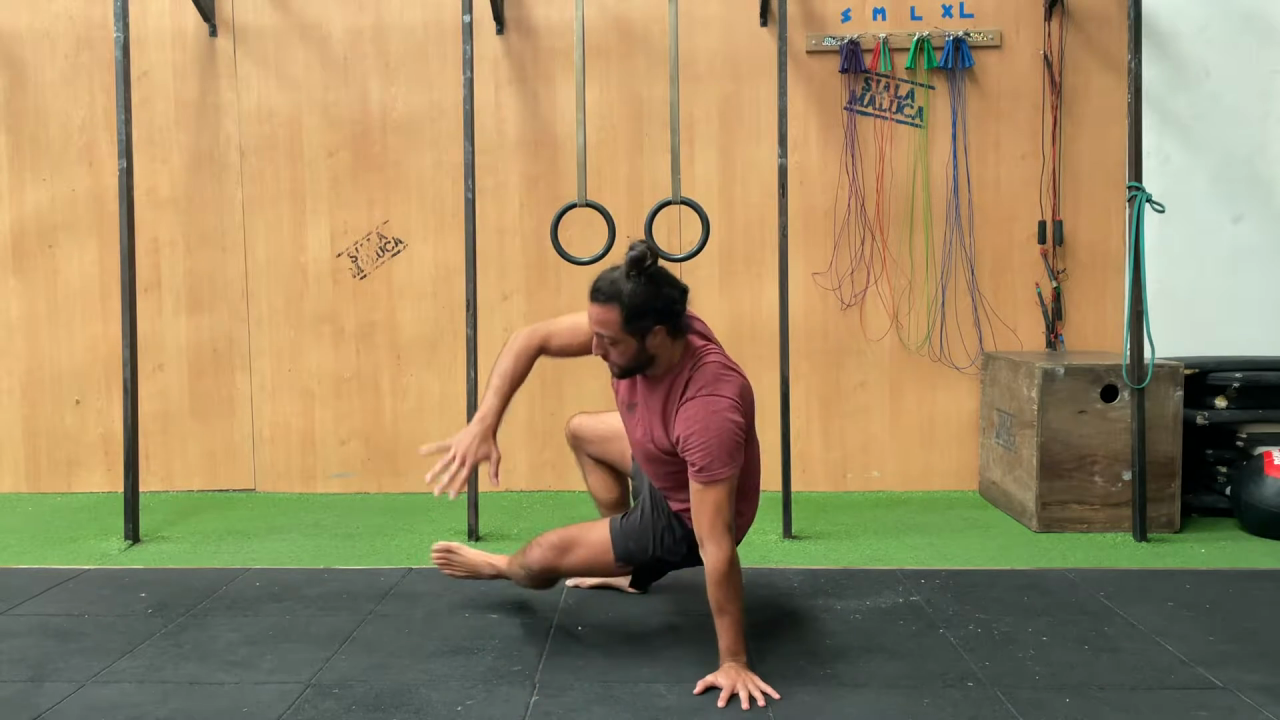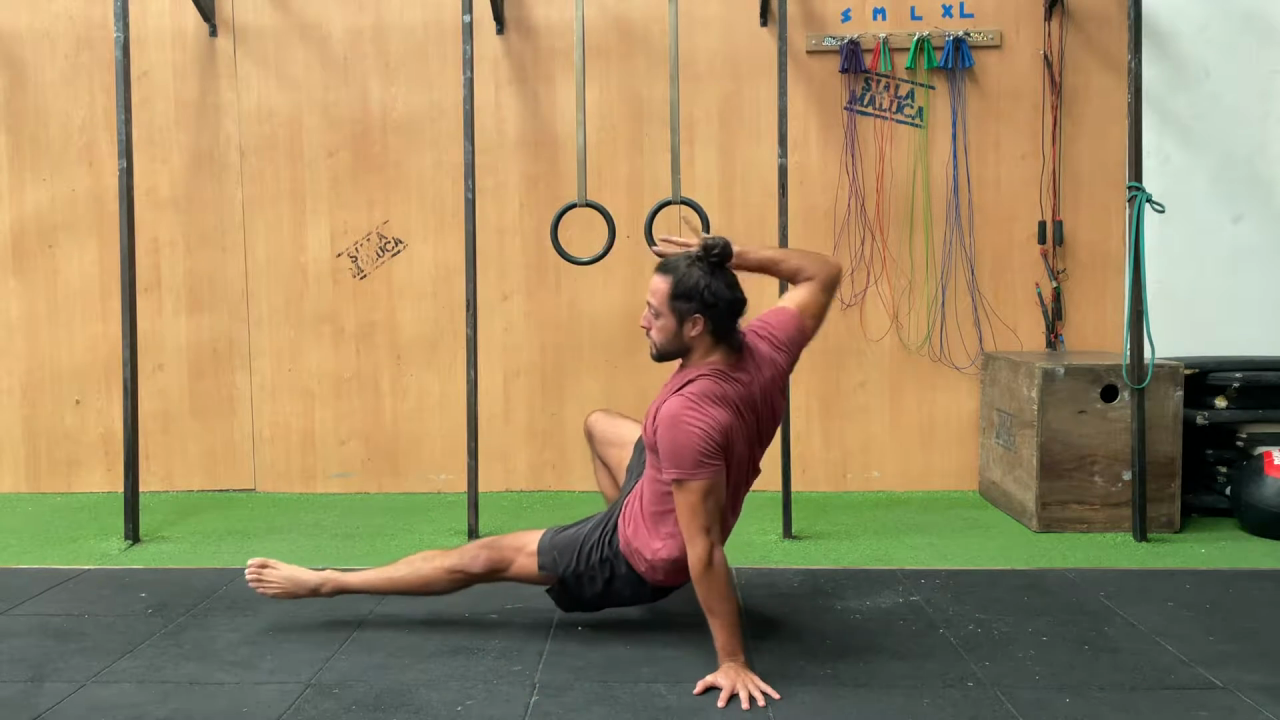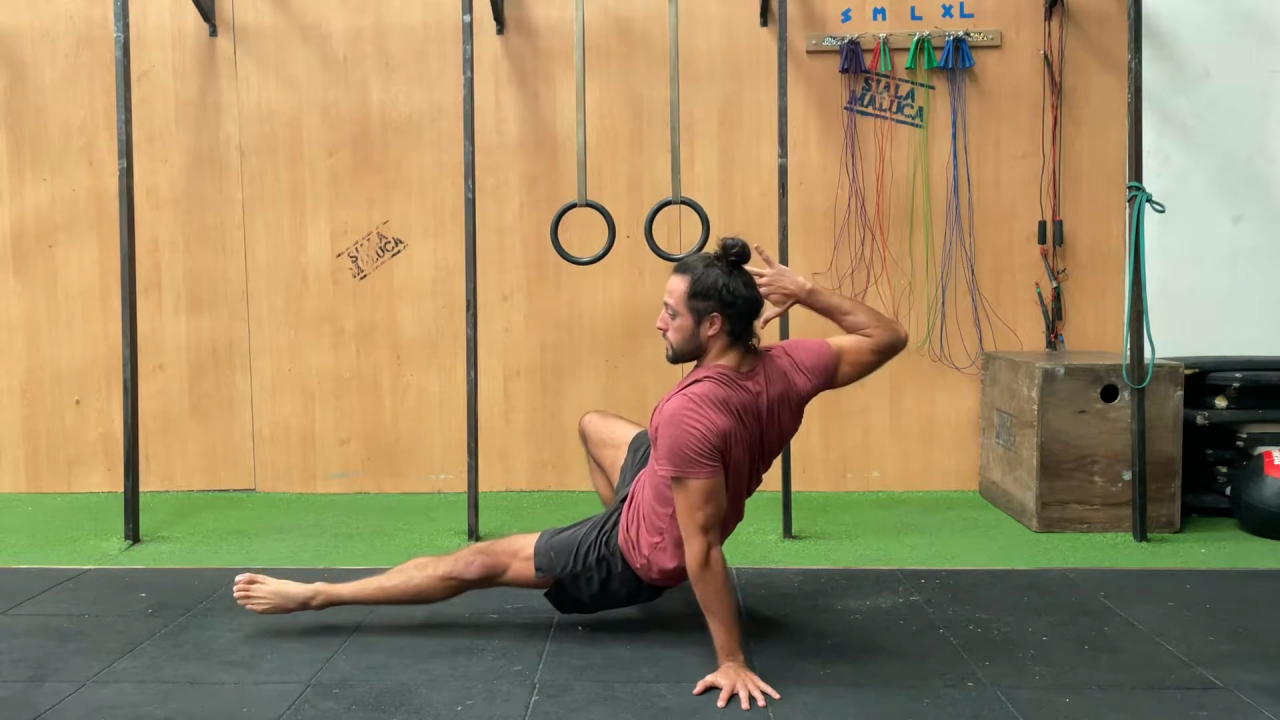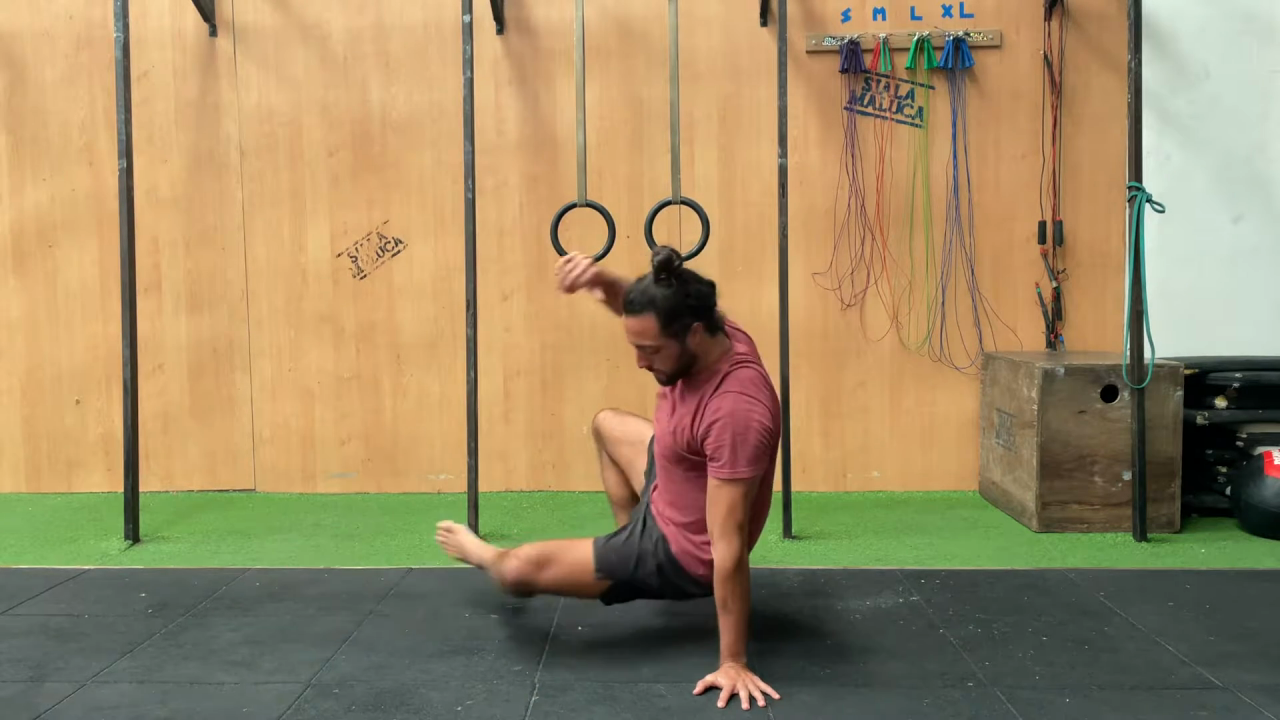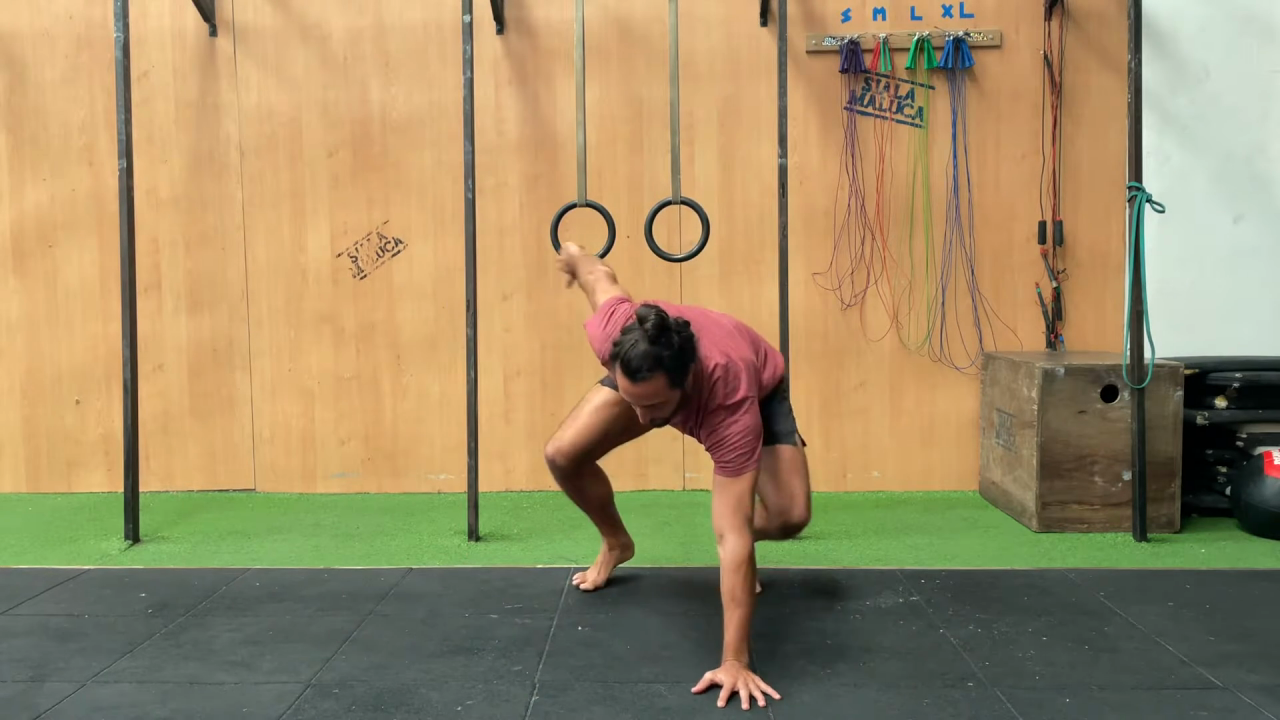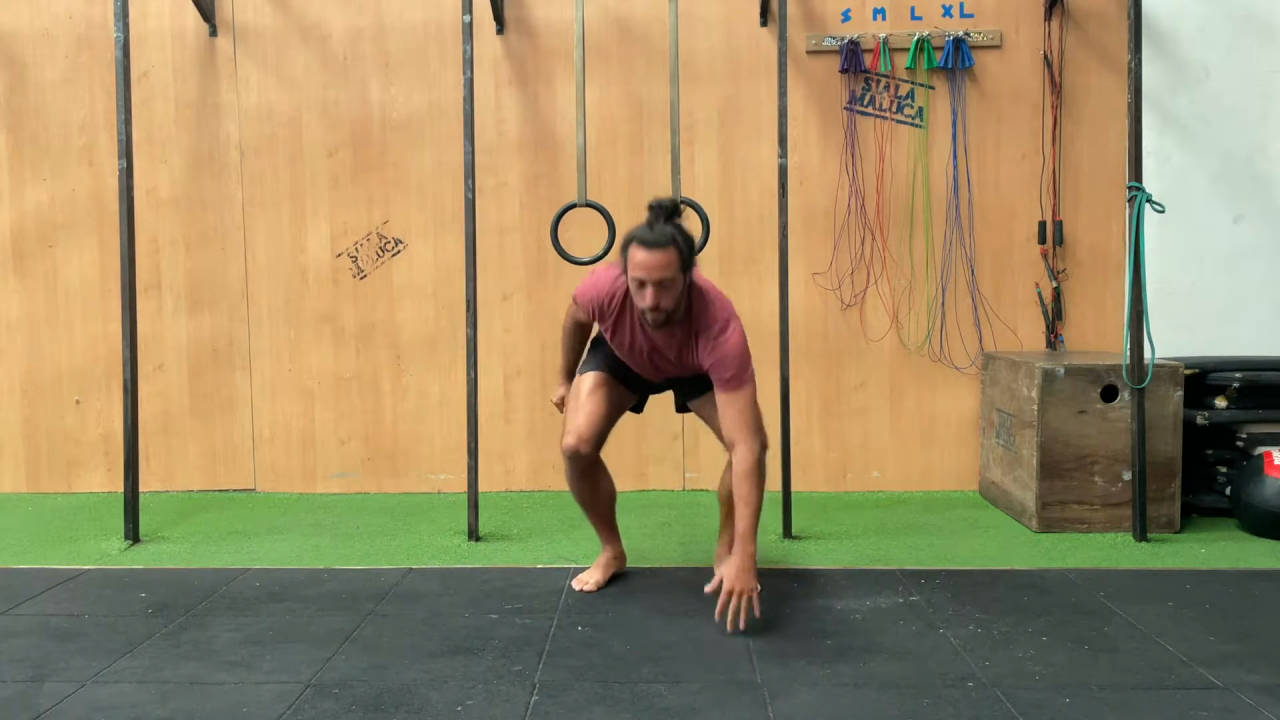
dt=0.5s
person 1, frame 1
left shoulder: (708, 410)
right shoulder: (651, 325)
left elbow: (717, 549)
right elbow: (528, 340)
left wrist: (733, 665)
right wrist: (481, 426)
left hip: (690, 514)
right hip: (667, 467)
left knee: (544, 555)
right knee: (582, 430)
left ankle: (498, 566)
right ankle: (629, 563)
person 1, frame 2
left shoulder: (692, 416)
right shoulder: (769, 346)
left elbow: (702, 552)
right elbow: (823, 272)
left wrist: (732, 664)
right wrist: (735, 259)
left hip: (646, 555)
right hip: (664, 492)
left knee: (486, 556)
right knee: (600, 425)
left ankle: (325, 582)
person 1, frame 3
left shoulder: (690, 415)
right shoulder: (791, 367)
left elbow: (700, 551)
right elbow: (889, 336)
left wrist: (732, 664)
right wrist: (808, 291)
left hip: (640, 554)
right hip: (664, 489)
left knee: (476, 563)
right knee: (593, 426)
left ankle: (311, 595)
person 1, frame 4
left shoulder: (735, 410)
right shoulder: (700, 333)
left elbow: (728, 550)
right elbow: (635, 307)
left wrist: (734, 663)
right wrist: (602, 279)
left hip: (687, 552)
right hip: (670, 498)
left knee: (527, 567)
right knee: (606, 423)
left ankle: (489, 557)
right ankle: (629, 543)
person 1, frame 5
left shoulder: (733, 406)
right shoulder: (611, 334)
left elbow: (733, 540)
right elbow: (598, 273)
left wrist: (734, 661)
right wrist: (573, 257)
left hip: (757, 382)
left knee: (790, 516)
right knee: (561, 456)
right ankle: (616, 544)
person 1, frame 6
left shoulder: (719, 329)
right shoulder: (601, 289)
left elbow: (747, 448)
right elbow: (575, 321)
left wrist: (742, 554)
right wrist: (564, 381)
left hip: (693, 370)
right hip: (618, 360)
left knee: (751, 436)
right knee: (576, 447)
left ankle: (722, 554)
right ankle: (611, 551)
